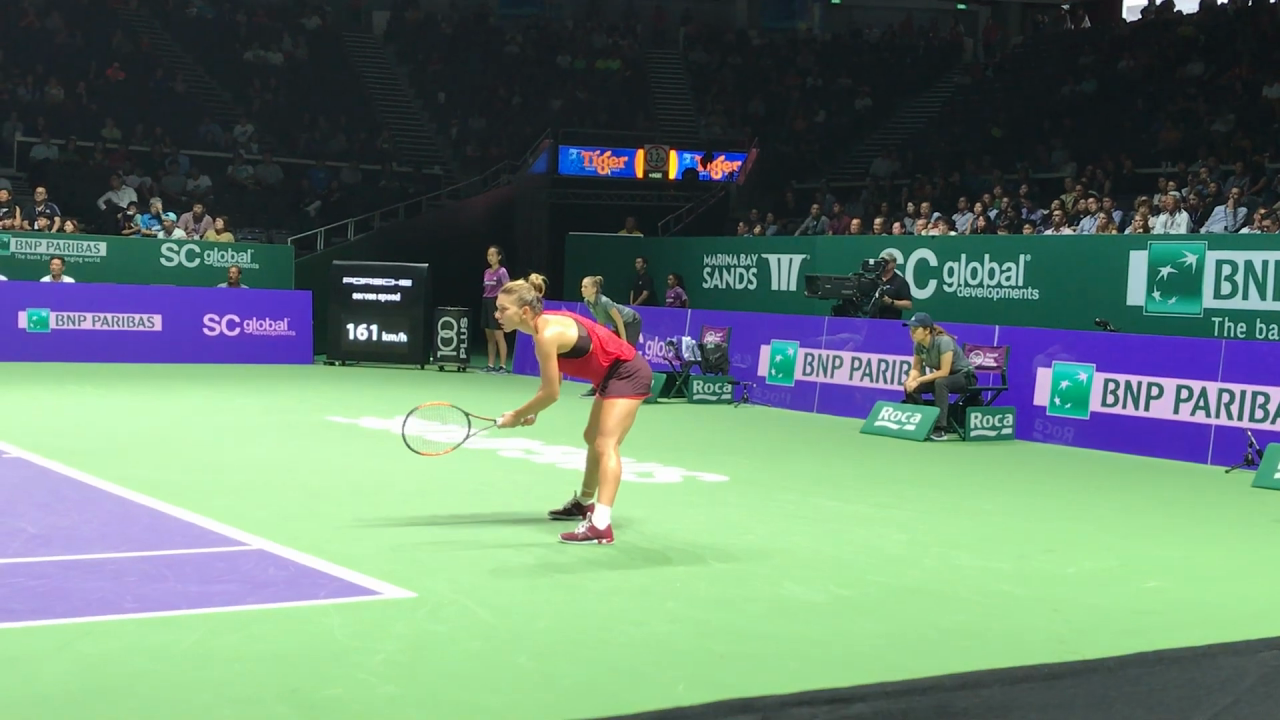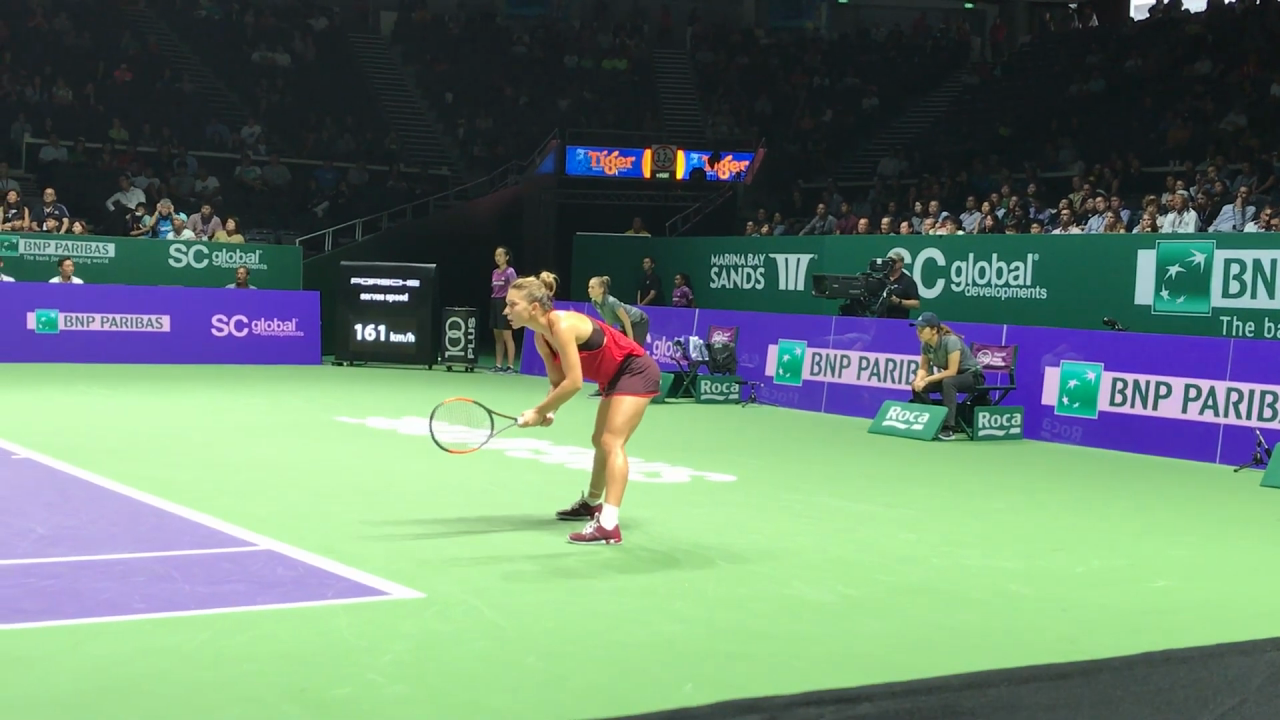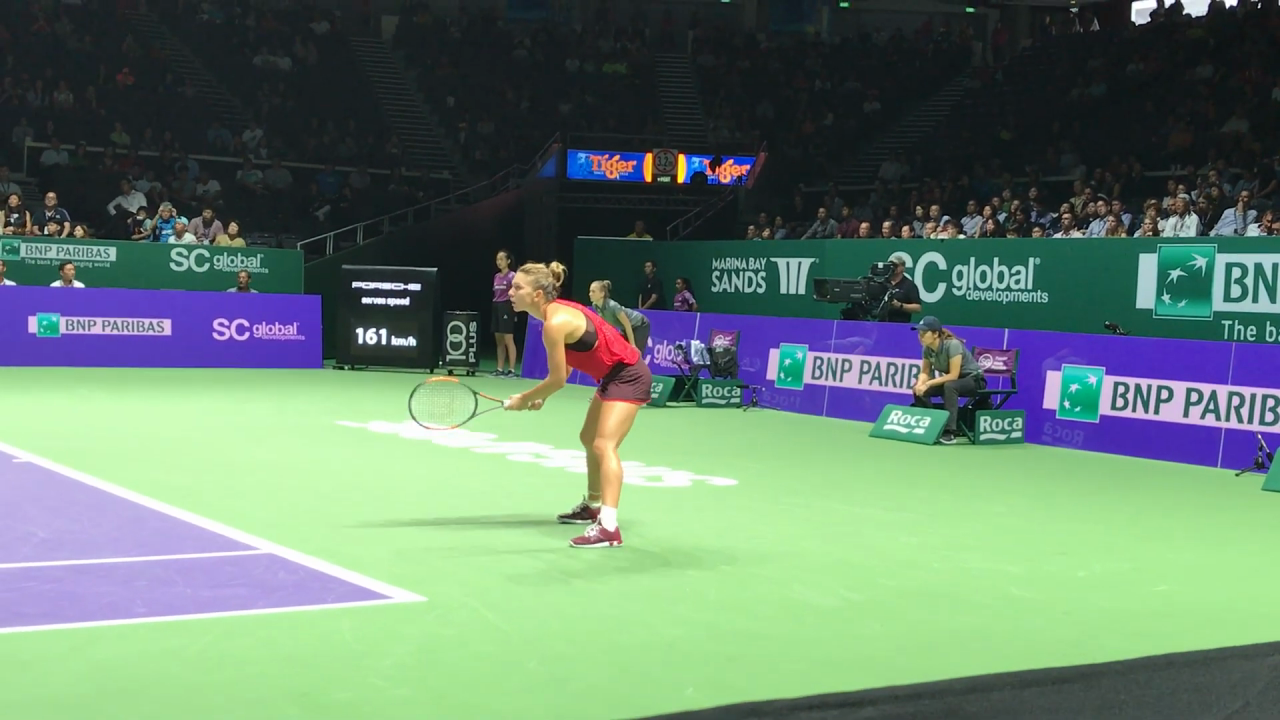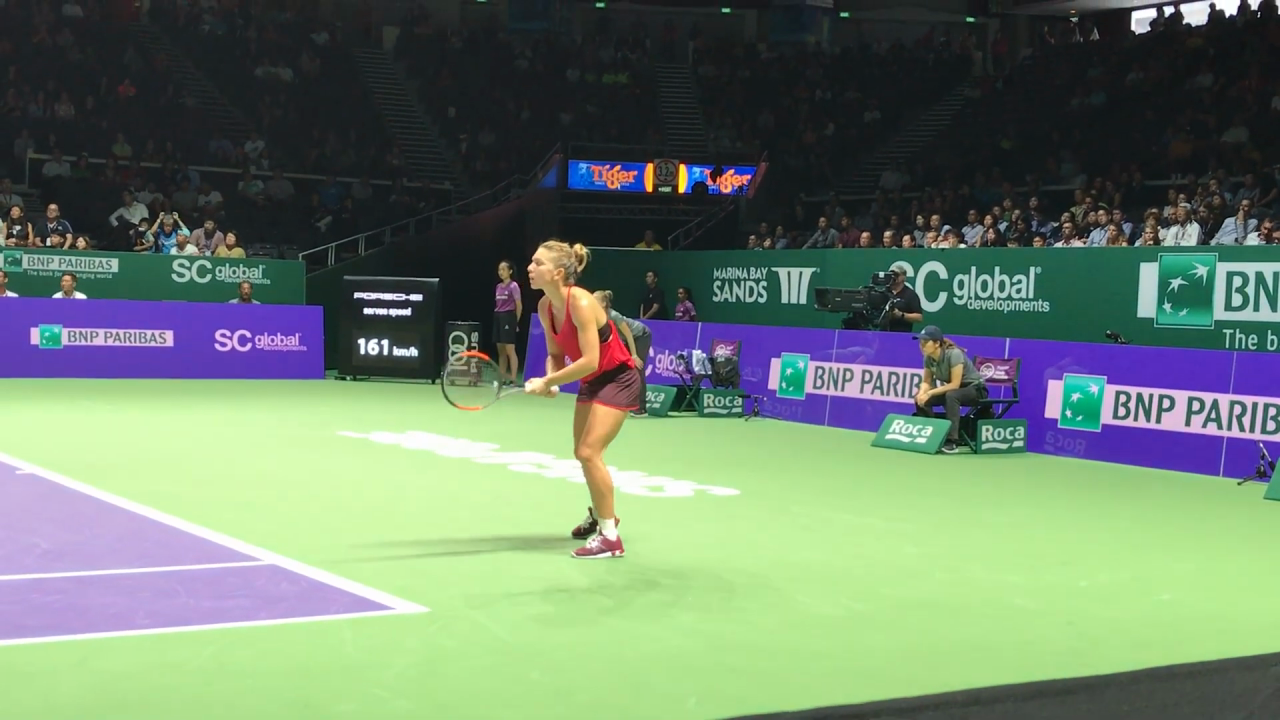
dt=0.7s
person 1, frame 1
left shoulder: (548, 333)
right shoulder: (542, 327)
left elbow: (552, 393)
right elbow: (551, 381)
left wrist: (517, 415)
right wrist: (532, 412)
left hip: (628, 372)
right hip: (613, 374)
left knee: (606, 444)
right knee: (592, 439)
left ankle: (601, 525)
right ankle: (584, 503)
person 1, frame 2
left shoulder: (562, 325)
right shoulder: (541, 337)
left elbow: (574, 382)
right elbow: (558, 382)
left wrist: (539, 411)
right wrist: (548, 411)
left hip: (636, 371)
right hip: (616, 377)
left knee: (612, 443)
right knee: (600, 441)
left ankle: (608, 525)
right ankle: (592, 503)
person 1, frame 3
left shoulder: (556, 322)
right shoulder: (554, 314)
left elbow: (558, 379)
right elbow: (561, 370)
left wrist: (524, 399)
right wrist: (539, 397)
left hip: (628, 375)
right hip: (614, 375)
left knee: (604, 445)
right knee: (589, 438)
left ankle: (609, 527)
right ankle: (592, 506)
person 1, frame 4
left shoulder: (581, 304)
right shoulder: (545, 307)
left elbow: (590, 361)
right elbow: (555, 354)
left wrist: (547, 382)
right wrist: (550, 380)
left hip: (617, 379)
right hip: (592, 382)
left knee: (588, 453)
right knee: (585, 452)
left ankle: (610, 538)
right ankle: (601, 516)
